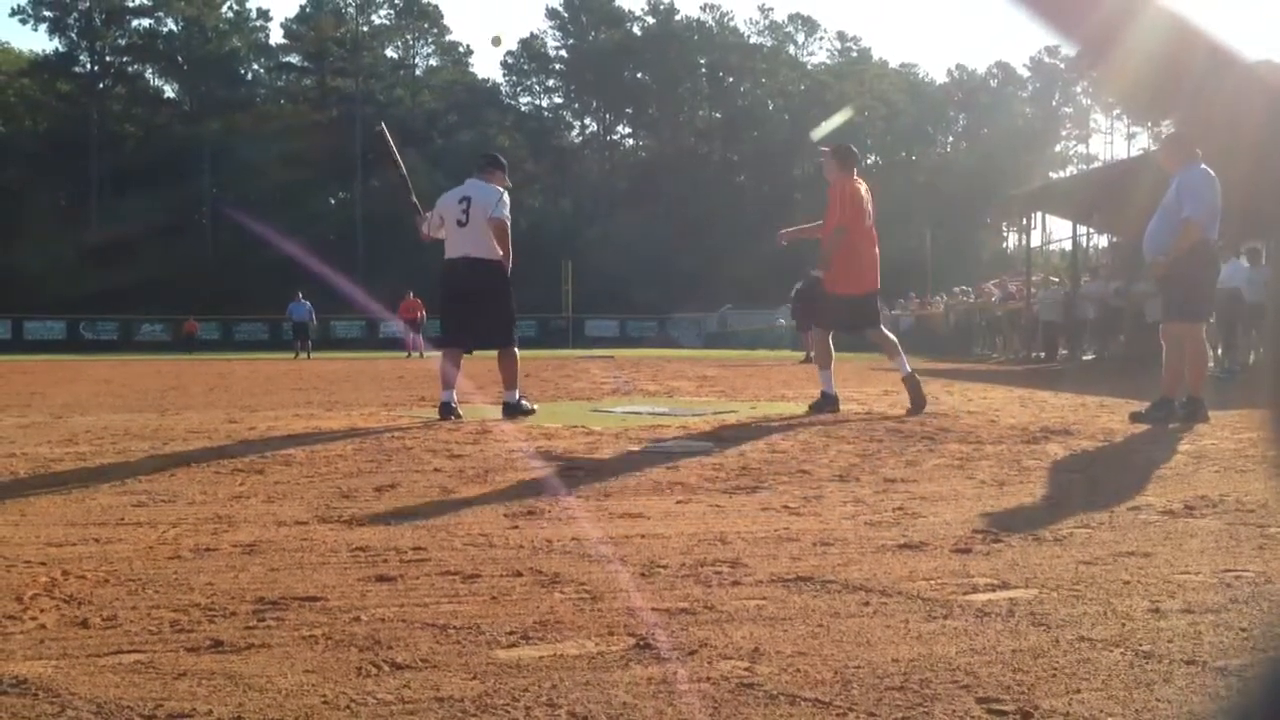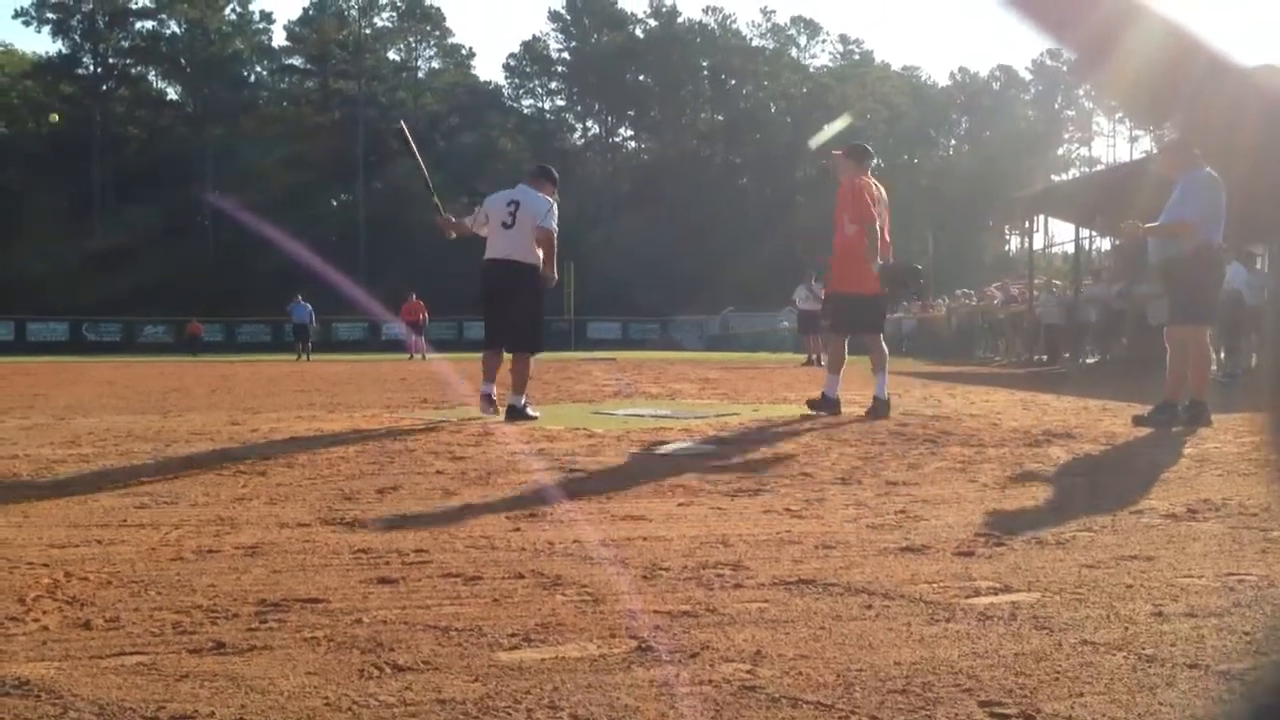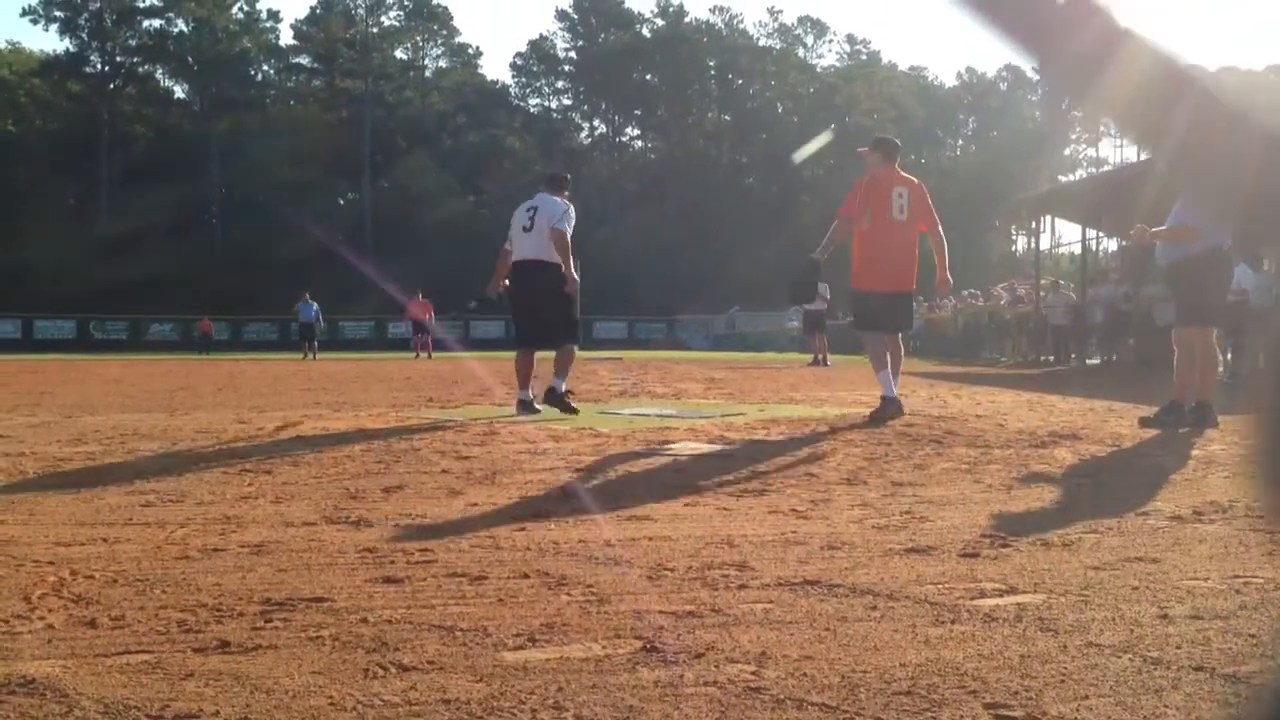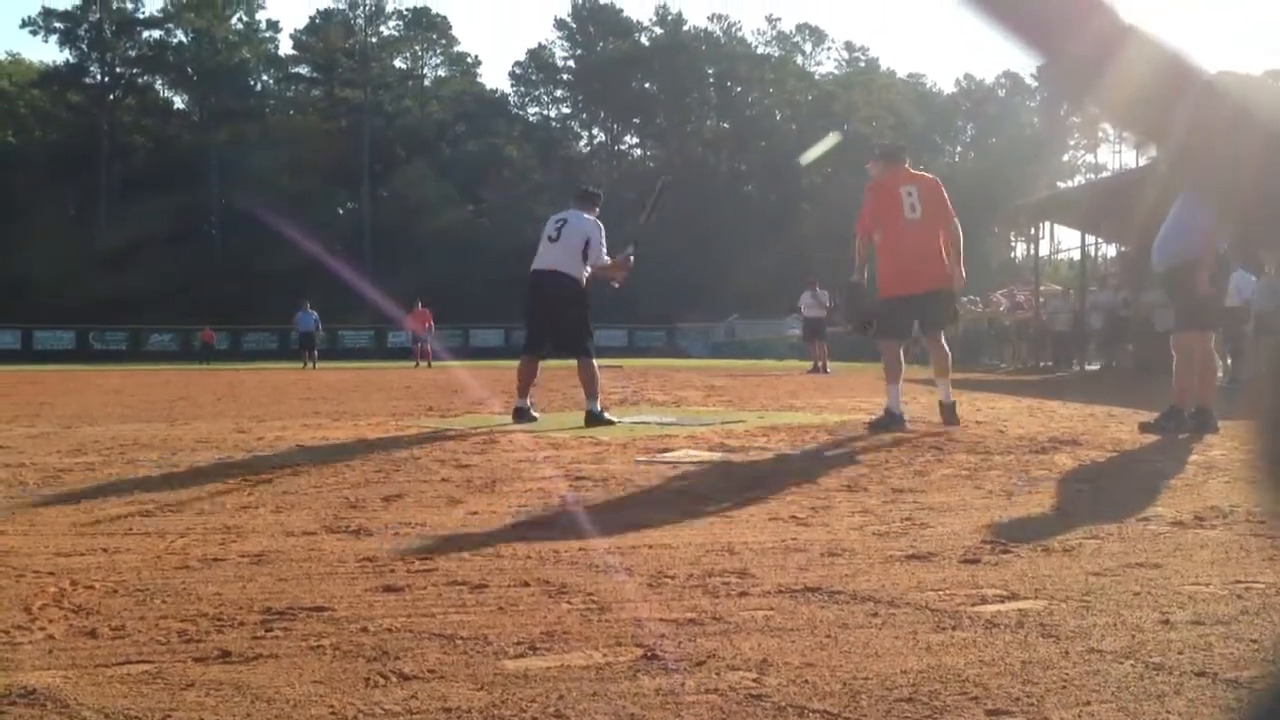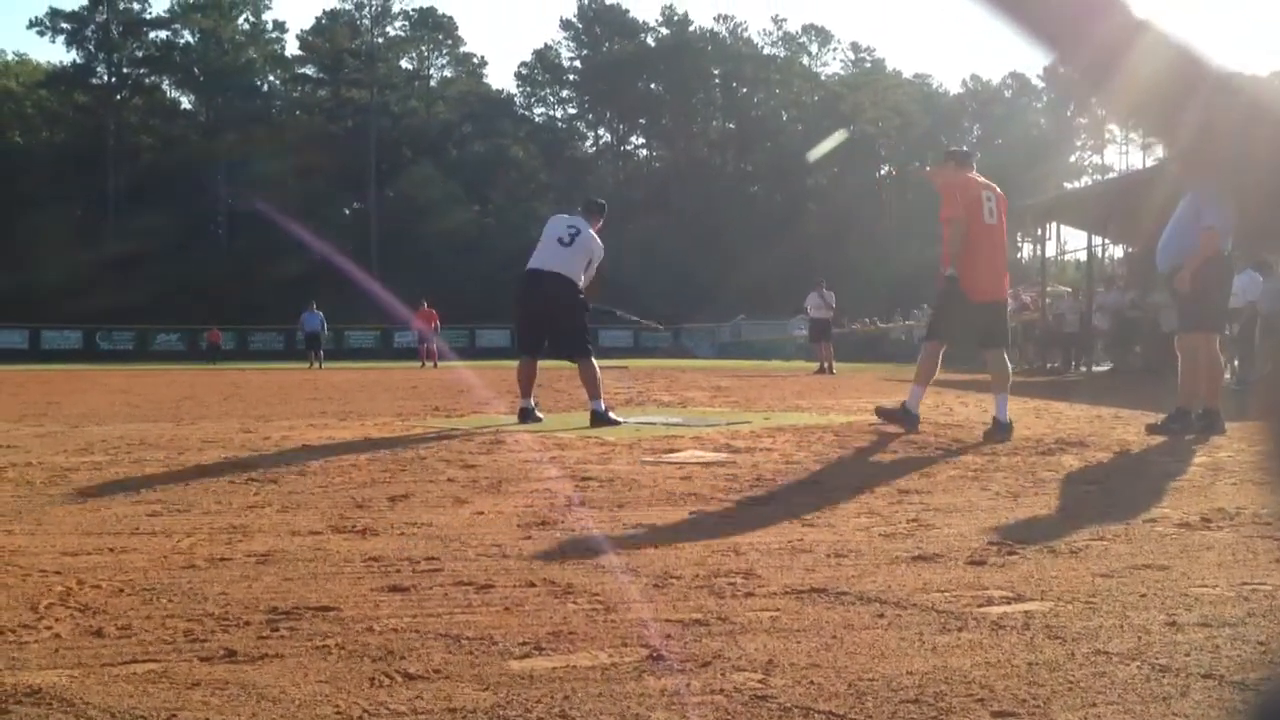
dt=0.5s
person 1, frame 1
left shoulder: (842, 189)
right shoulder: (859, 187)
left elbow: (837, 233)
left wrist: (822, 268)
right wrist: (794, 233)
left hip: (843, 278)
right hip: (866, 276)
left knee: (821, 332)
right knee: (876, 330)
left ankle: (828, 396)
right ankle: (907, 375)
person 1, frame 2
left shoulder: (853, 187)
right shoulder: (876, 188)
left elbow: (870, 226)
left wrist: (874, 262)
right wrist: (835, 254)
left hip: (852, 279)
right hip: (875, 279)
left knee: (835, 334)
right knee: (873, 336)
left ankle: (830, 397)
right ankle: (881, 398)
person 1, frame 3
left shoulder: (868, 183)
right shoulder: (915, 187)
left elbow: (845, 224)
right elbow: (935, 231)
left wrist: (820, 253)
right wrist: (943, 270)
left hip: (871, 276)
right hip: (903, 277)
left knee: (870, 336)
right knee: (893, 336)
left ankle: (890, 397)
right ankle: (890, 396)
person 1, frame 4
left shoulder: (876, 188)
right shoulder: (931, 183)
left elbow: (864, 236)
right elbow: (952, 226)
left wrist: (859, 275)
right wrist: (957, 265)
left hip: (894, 281)
right hip: (935, 277)
left knee: (890, 344)
right knee: (935, 338)
left ankle: (893, 412)
right ankle: (946, 401)
person 1, frame 5
left shoulder: (954, 185)
right shoulder: (995, 191)
left elbow: (958, 226)
left wrist: (951, 270)
left hip: (963, 282)
right hip: (995, 285)
left knee: (934, 344)
right knee: (995, 351)
left ankle: (910, 410)
right ankle: (1002, 419)
person 2, frame 1
left shoulder: (1195, 176)
right shoulder: (1185, 179)
left elbow: (1194, 225)
left wrist: (1167, 258)
right wrist: (1165, 261)
left hip: (1189, 264)
right hip: (1178, 266)
left knee: (1188, 332)
right knee: (1172, 334)
left ankle: (1194, 403)
right ankle: (1168, 402)
person 2, frame 2
left shoulder: (1200, 180)
right shoulder: (1189, 184)
left elbow: (1184, 227)
left wrist: (1143, 231)
right wrist: (1146, 232)
left hip: (1196, 265)
right hip: (1183, 267)
left knee: (1191, 335)
right knee: (1176, 337)
left ankle: (1196, 407)
right ankle: (1175, 405)
person 2, frame 3
right shoulder: (1194, 194)
left elbow: (1191, 230)
left wrist: (1150, 235)
right wrist: (1152, 235)
left hip: (1204, 264)
right hip: (1188, 271)
left knee: (1198, 337)
right knee: (1184, 339)
left ankle: (1202, 410)
right ankle: (1188, 408)
person 2, frame 4
right shoulder: (1189, 195)
left elbow: (1213, 232)
left wrist: (1204, 272)
left hip: (1197, 273)
right hip: (1187, 273)
left knee: (1190, 343)
right knee: (1193, 344)
left ankle: (1187, 413)
right ankle: (1198, 413)
person 2, frame 5
left shoulder: (1208, 191)
right shoulder: (1198, 195)
left elbow: (1213, 234)
left wrist: (1188, 269)
left hip: (1202, 274)
right hip: (1193, 273)
left knee: (1192, 343)
right knee: (1200, 343)
left ankle: (1186, 414)
right ankle: (1210, 415)
person 3, frame 1
left shoulder: (447, 198)
right shoulder: (495, 194)
left elbow: (428, 233)
right elbow: (499, 225)
left wrist: (424, 220)
right wrist: (507, 258)
left hip: (454, 272)
right hip: (489, 271)
left knee: (453, 342)
right knee: (505, 340)
left ankle: (447, 400)
right ankle: (512, 400)
person 3, frame 2
left shoulder: (495, 199)
right shoulder: (544, 203)
left elbow: (469, 226)
right elbow: (546, 235)
left wrist: (449, 224)
right wrist: (551, 271)
left hip: (493, 271)
right hip: (524, 274)
left knee: (494, 340)
right knee: (523, 344)
left ankle: (488, 392)
right ankle: (517, 404)
person 3, frame 3
left shoulder: (522, 210)
right shoulder: (563, 207)
left elbow: (508, 250)
right elbow: (559, 235)
left wrist: (498, 279)
right wrist: (570, 271)
left hip: (521, 273)
right hip: (549, 273)
left knee: (526, 341)
right knee: (566, 336)
left ankle: (524, 398)
right ankle: (557, 389)
person 3, frame 4
left shoulder: (555, 220)
right shoulder: (593, 225)
right elbow: (598, 265)
left wrist: (613, 269)
right wrist: (618, 266)
left hip: (538, 281)
right hip: (567, 286)
left knee: (532, 348)
right knee: (583, 351)
left ankle: (521, 406)
right ankle: (594, 410)
person 3, frame 5
left shoulder: (556, 220)
right shoulder: (595, 244)
right elbow: (583, 280)
right wrist: (578, 293)
left hip: (533, 282)
right hip: (564, 288)
left knee: (529, 350)
right knee: (583, 352)
left ankle: (526, 407)
right ankle: (598, 410)
